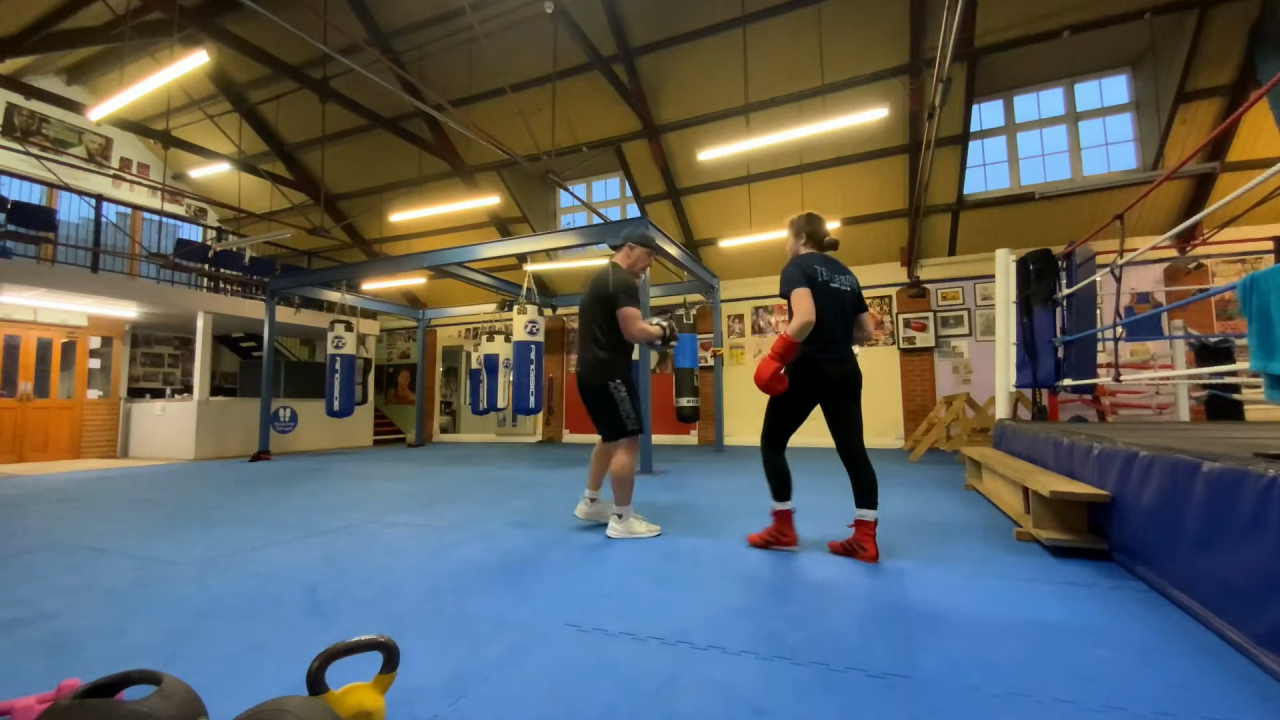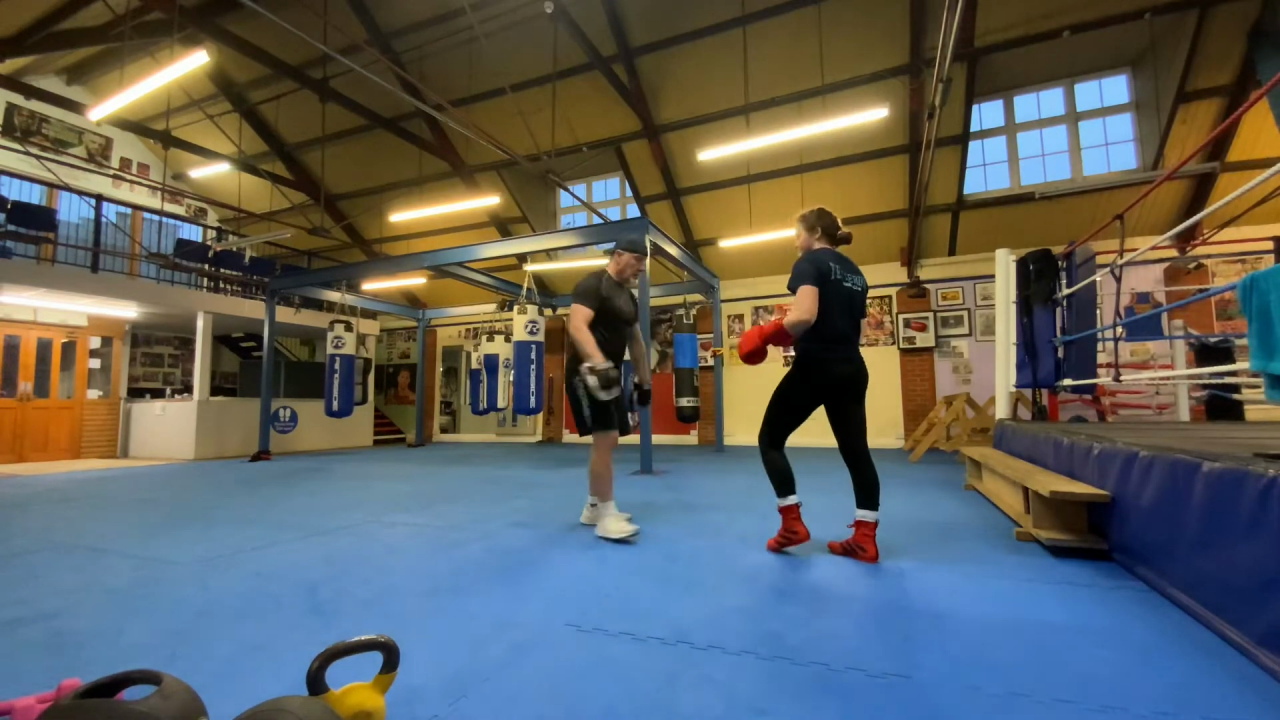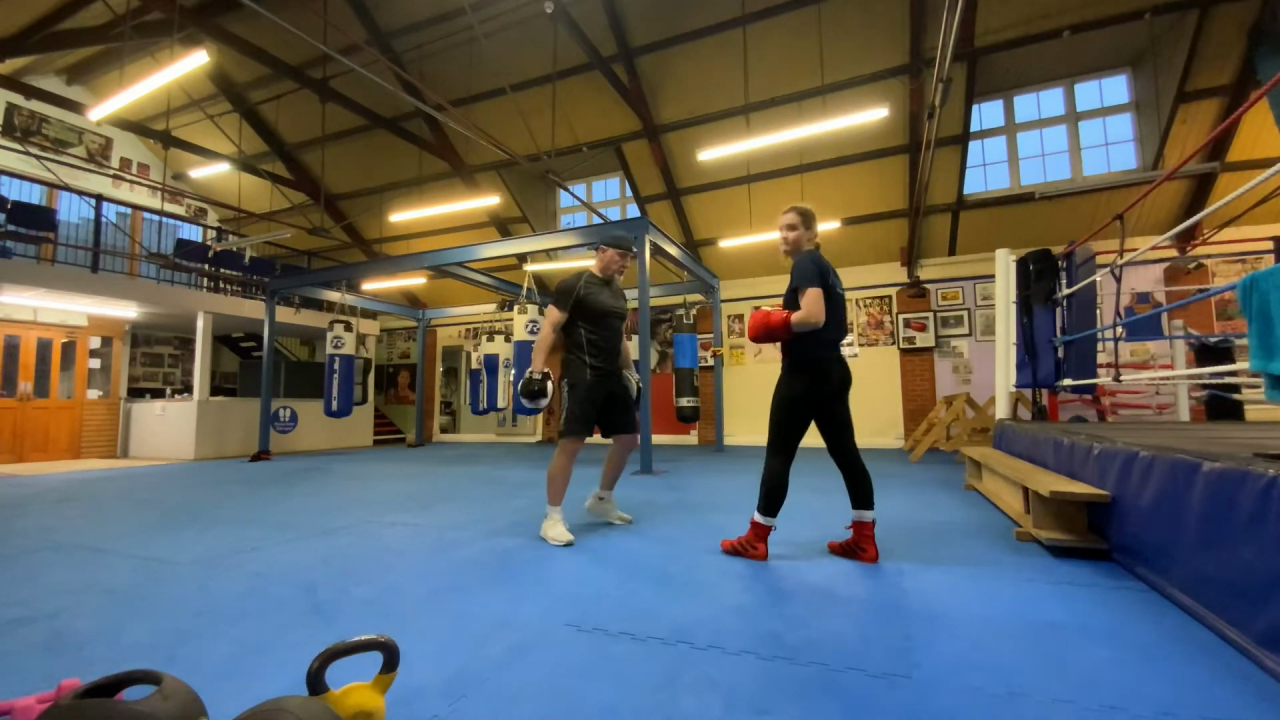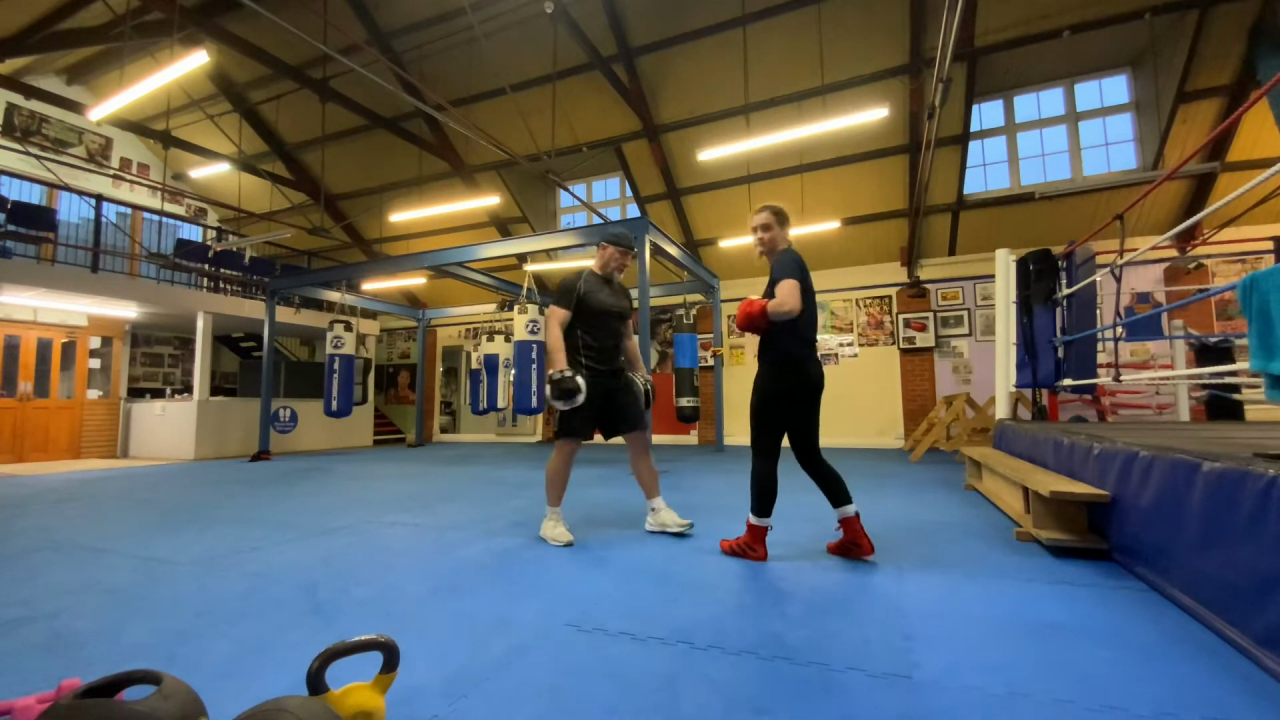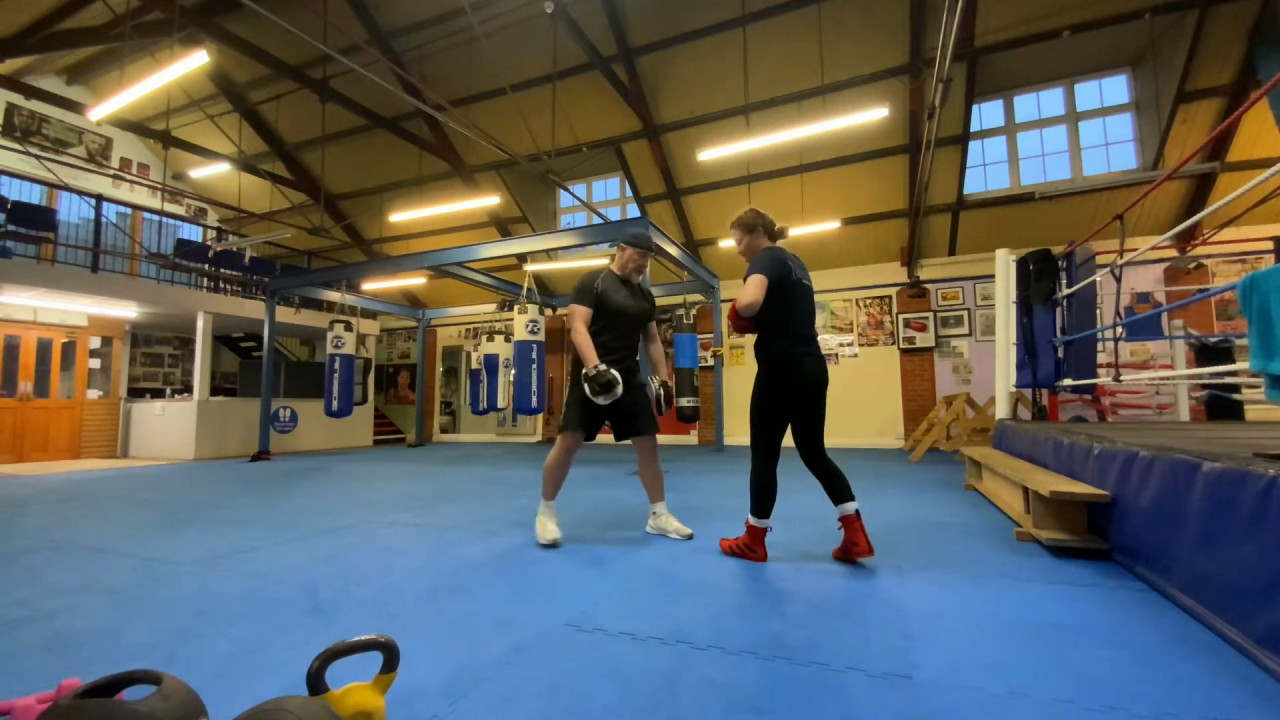
dt=0.3s
person 1, frame 1
left shoulder: (797, 267)
right shoulder: (845, 273)
left elbow: (805, 318)
right elbow: (866, 331)
left wrist: (776, 356)
left hip: (809, 370)
right hip: (846, 371)
left knee: (772, 442)
right knee: (853, 450)
left ankle: (783, 526)
right ankle: (865, 538)
person 1, frame 2
left shoulder: (810, 262)
right shoulder: (855, 272)
left elbow: (804, 316)
right elbow: (856, 328)
left wrist: (764, 334)
left hip: (814, 368)
right hip: (852, 370)
left knee: (770, 439)
right knee: (856, 450)
left ankle: (792, 523)
right ankle: (865, 539)
person 1, frame 3
left shoulder: (807, 264)
right shoulder: (825, 268)
left elbow: (813, 317)
left wrist: (774, 323)
right wrist: (782, 328)
left hip: (807, 372)
right hip: (832, 371)
left knee: (779, 454)
right knee: (846, 453)
left ankle: (756, 539)
right ankle: (864, 540)
person 1, frame 4
left shoulder: (785, 261)
right shoulder: (789, 263)
left elbow: (789, 307)
left wrist: (756, 310)
right wrist: (761, 319)
left hip: (783, 370)
right hip: (806, 371)
left knee: (764, 454)
right knee: (809, 455)
left ankle: (754, 541)
right ankle: (855, 535)
person 1, frame 5
left shoulder: (768, 259)
right shoulder: (793, 264)
left elbow: (749, 303)
left wrist: (738, 313)
right wrist: (758, 320)
left hip: (781, 368)
right hip: (813, 367)
left knee: (764, 455)
right knee: (814, 453)
left ankle: (754, 541)
right ankle: (856, 536)
person 2, frame 1
left shoulder: (600, 279)
right shoulder: (623, 282)
right elbow: (634, 332)
left wrist: (650, 326)
right wrist: (663, 330)
left hip: (591, 370)
right hip: (609, 371)
left knee: (611, 438)
right knee: (627, 441)
left ankle: (591, 502)
right ankle: (622, 519)
person 2, frame 2
left shoulder: (628, 295)
right shoulder: (593, 284)
left elbow: (635, 339)
right elbow: (577, 325)
left wrist: (644, 377)
right wrist: (598, 363)
left hip: (610, 376)
right hip: (591, 375)
left knee: (608, 440)
right knee: (606, 437)
left ankle: (595, 507)
right ankle: (607, 514)
person 2, frame 3
left shoulder: (618, 293)
right shoulder: (575, 285)
right elbow: (550, 327)
left wrist: (631, 374)
right wrist: (537, 369)
left hip: (613, 376)
right hip: (582, 376)
left knee: (627, 439)
right knee: (570, 443)
left ankle: (602, 500)
right ankle: (552, 518)
person 2, frame 4
left shoulder: (622, 292)
right shoulder: (574, 284)
right elbow: (554, 327)
left wrist: (641, 375)
right wrist: (560, 369)
left hip: (616, 376)
right hip: (583, 378)
left knee: (640, 439)
right knee: (567, 445)
left ankle: (658, 513)
right ankle: (552, 519)
person 2, frame 5
left shoulder: (644, 295)
right shoulder: (593, 283)
left elbow: (652, 340)
right elbow: (577, 327)
left wrist: (662, 378)
right wrist: (594, 367)
left hip: (628, 378)
right hip: (593, 377)
left knee: (647, 443)
right knee: (568, 441)
left ankle: (659, 516)
right ankle: (546, 512)
